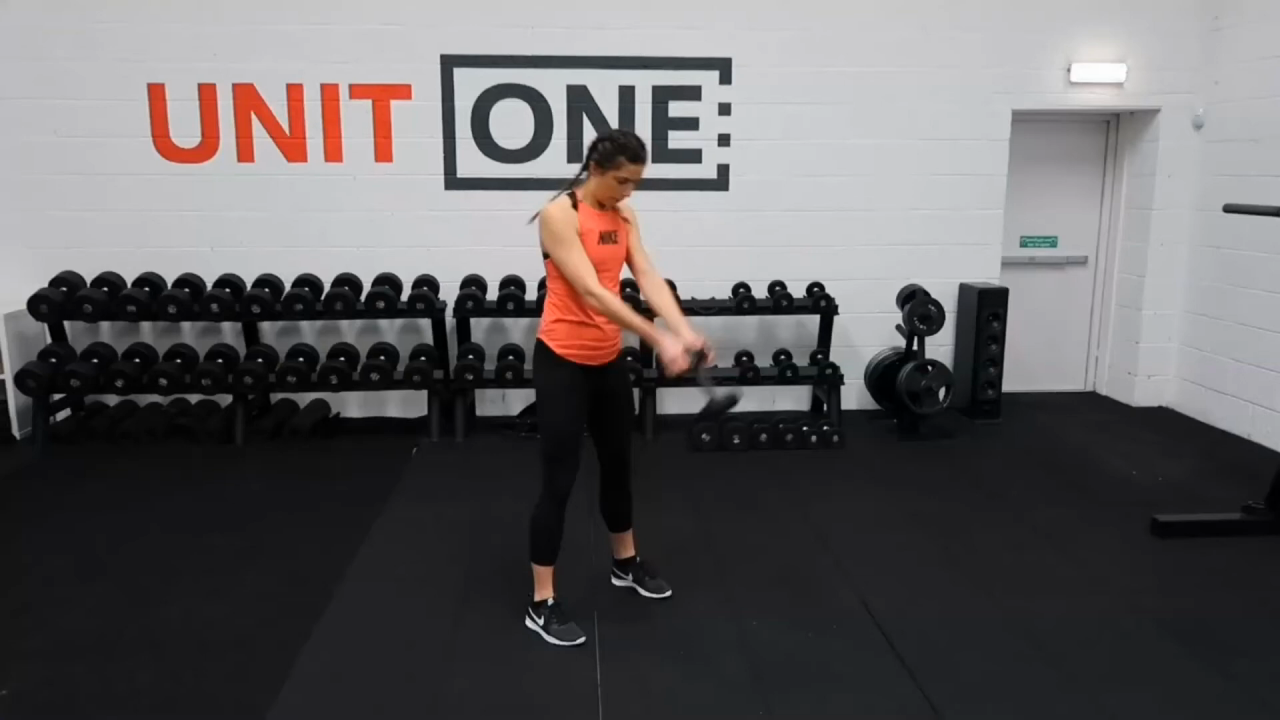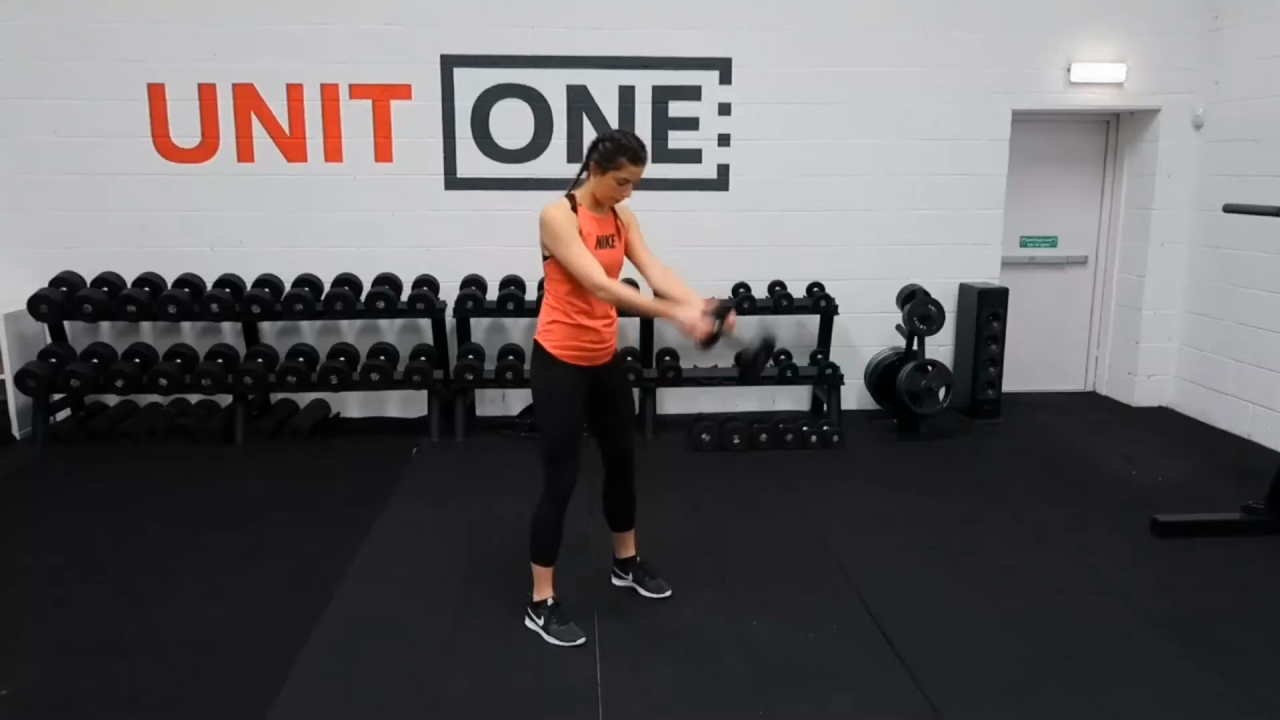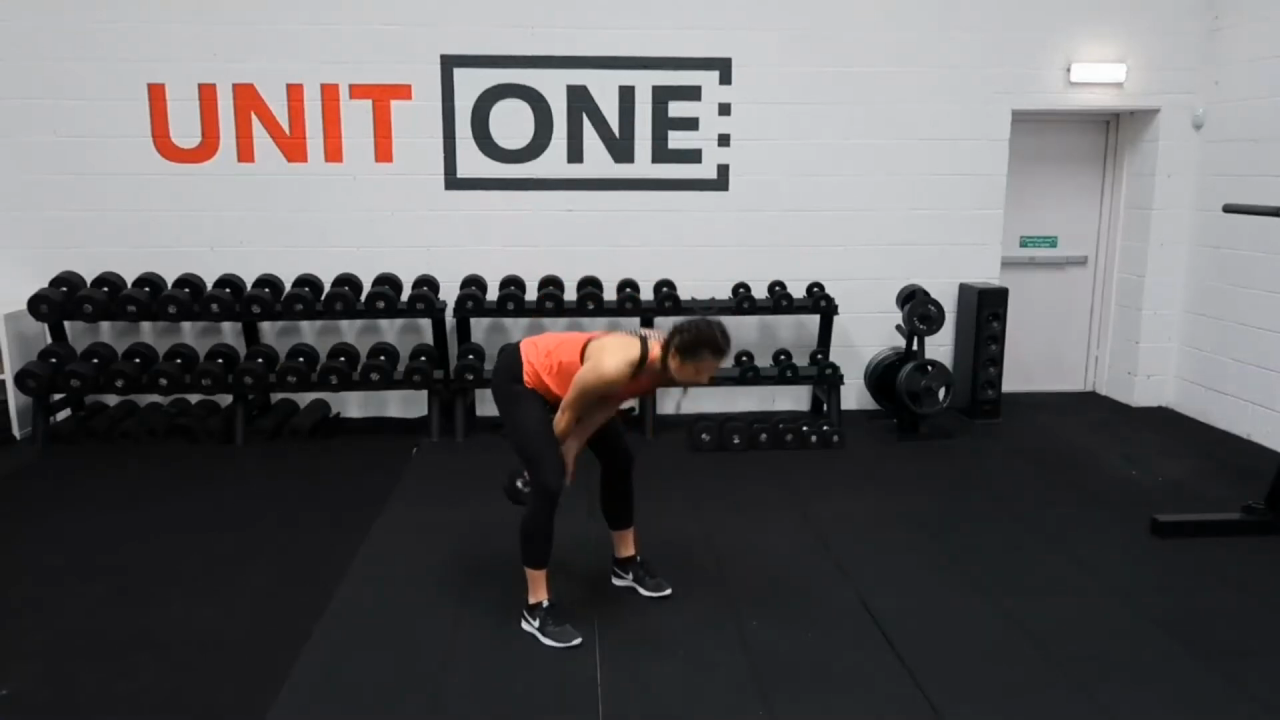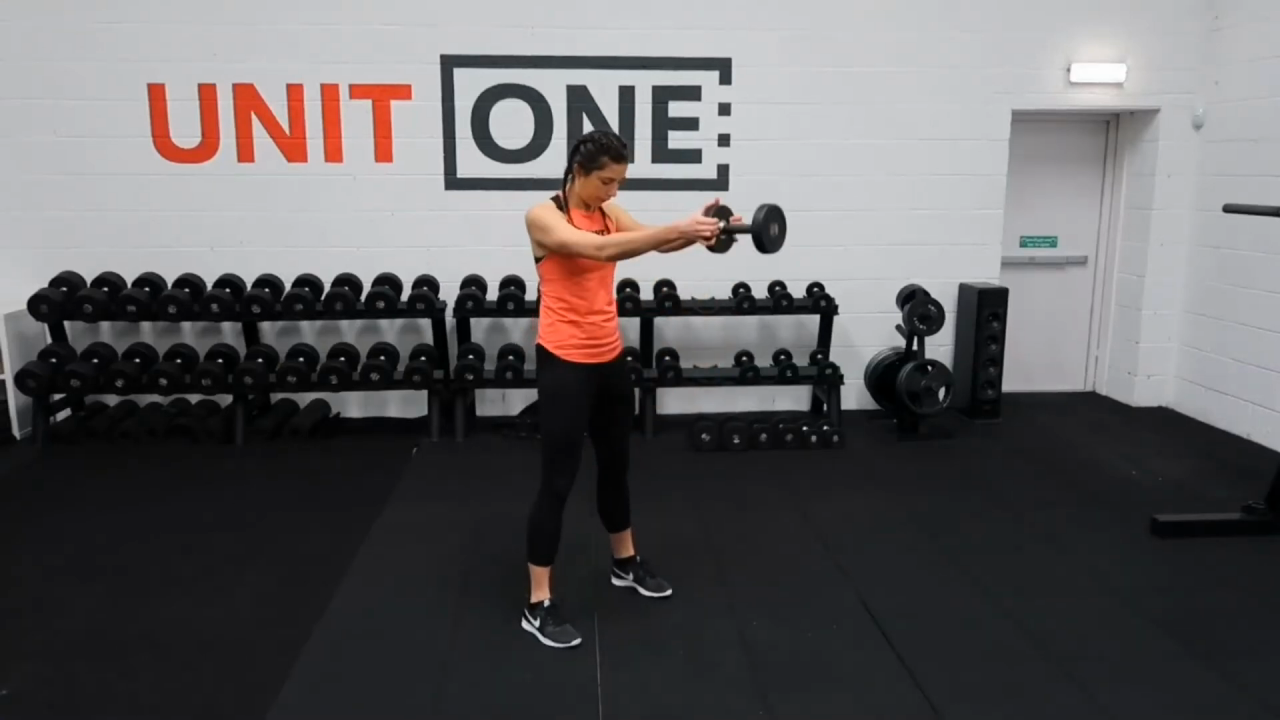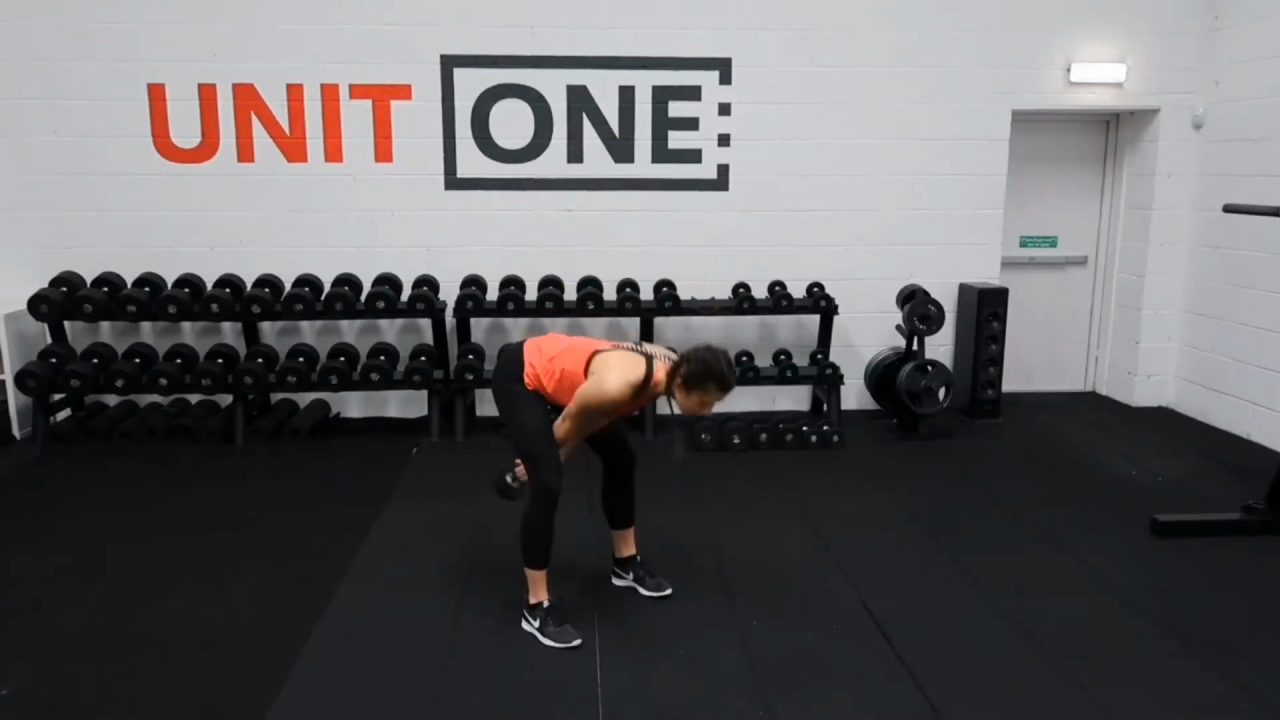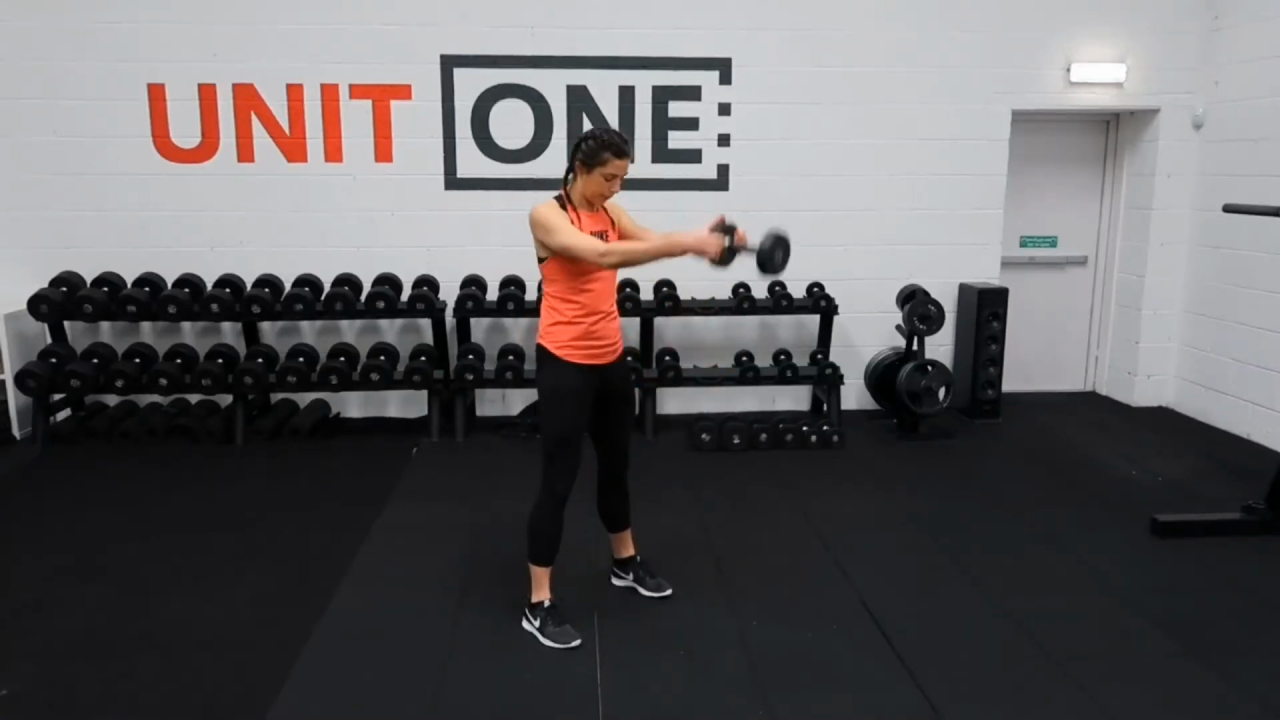
dt=0.7s
person 1, frame 1
left shoulder: (624, 218)
right shoulder: (558, 215)
left elbow: (650, 279)
right elbow: (591, 292)
left wrist: (683, 330)
right wrist: (658, 338)
left hip: (608, 362)
right hip: (563, 362)
left knee: (618, 464)
right knee: (559, 480)
left ankle: (625, 564)
right ankle: (541, 603)
person 1, frame 2
left shoulder: (622, 217)
right shoulder: (558, 216)
left elbow: (654, 271)
right elbow: (599, 285)
left wrist: (698, 303)
right wrist: (674, 315)
left hip: (606, 360)
right hip: (560, 363)
left knee: (622, 462)
right knee: (560, 481)
left ankle: (626, 562)
right ankle: (541, 604)
person 1, frame 3
left shoulder: (663, 358)
right shoulder: (615, 367)
left elbow: (604, 409)
right elbow: (565, 416)
left wrist: (565, 456)
right wrist: (551, 460)
right hip: (522, 376)
left knee: (619, 459)
right knee: (549, 485)
left ankle: (627, 562)
right ankle: (537, 607)
person 1, frame 4
left shoulder: (608, 213)
right shoulder: (543, 216)
left elbow: (655, 240)
right elbow: (601, 248)
left wrist: (699, 229)
right wrist: (680, 227)
left hip: (610, 361)
right hip: (565, 364)
left knee: (615, 466)
right knee: (558, 482)
left ankle: (625, 562)
right ankle: (538, 605)
person 1, frame 5
left shoulder: (668, 367)
right shoulder: (618, 384)
left elbow: (596, 417)
right elbow: (569, 423)
left wrist: (554, 456)
right wrist: (544, 459)
left hip: (556, 369)
right hip: (520, 374)
left knee: (621, 457)
right knee: (548, 483)
left ankle: (626, 562)
right ankle: (537, 607)
person 1, frame 6
left shoulder: (609, 212)
right shoulder: (547, 215)
left elbow: (652, 243)
right elbow: (601, 257)
left wrist: (701, 240)
right wrist: (687, 243)
left hip: (611, 361)
right hip: (565, 364)
left knee: (615, 466)
right knee: (559, 481)
left ankle: (625, 562)
right ankle: (539, 605)
